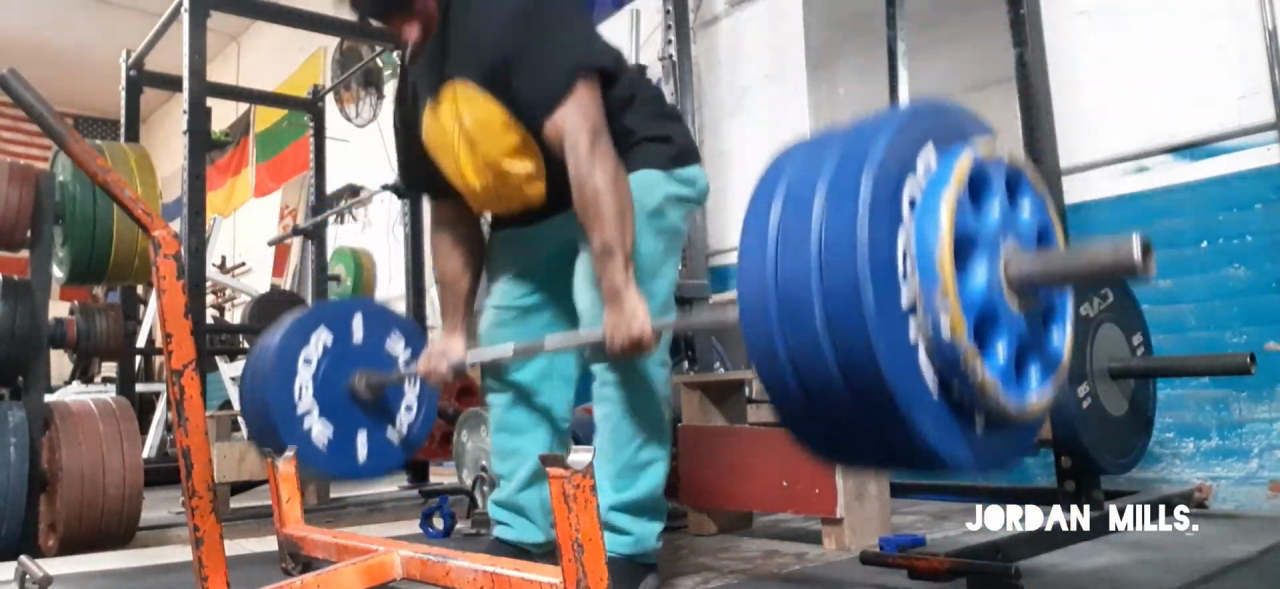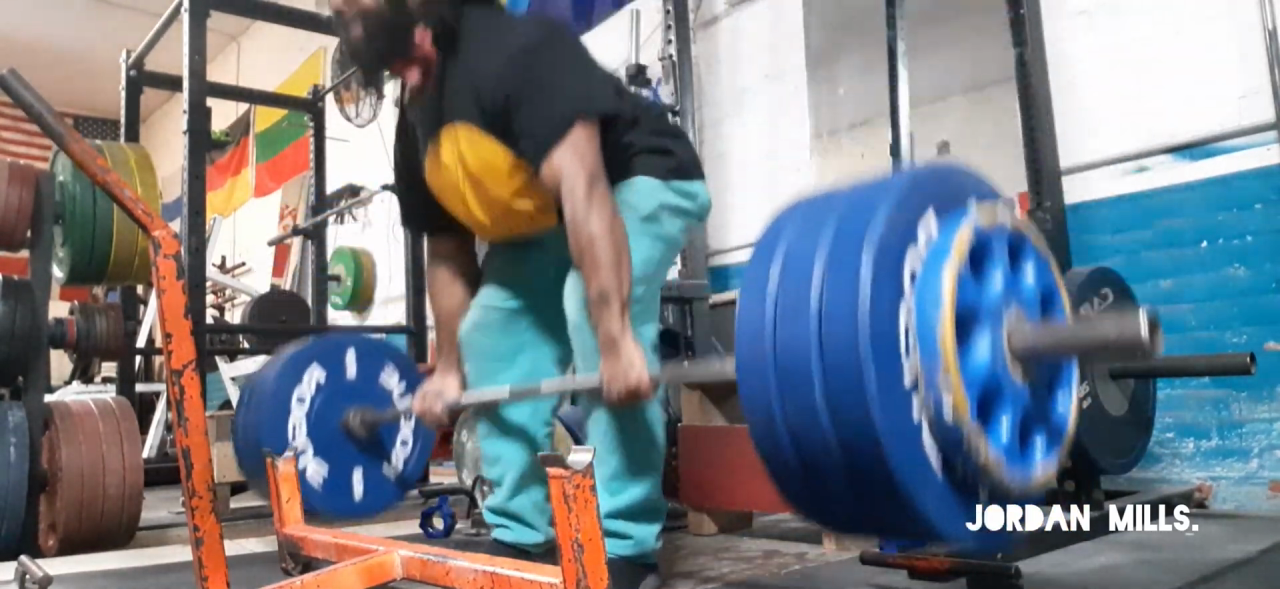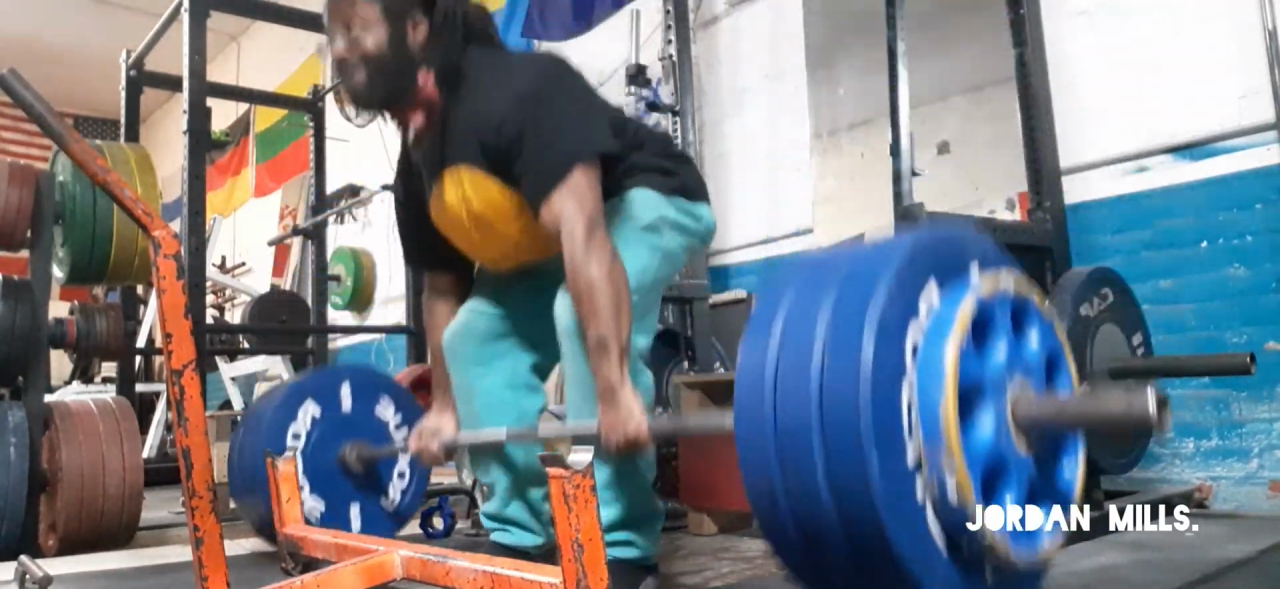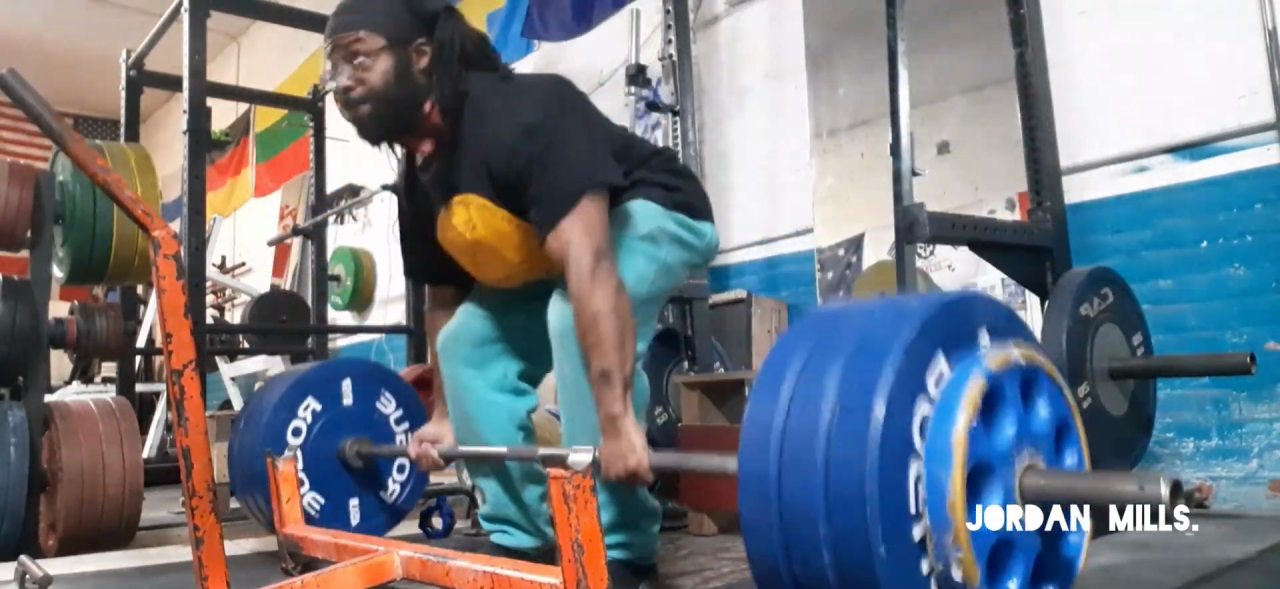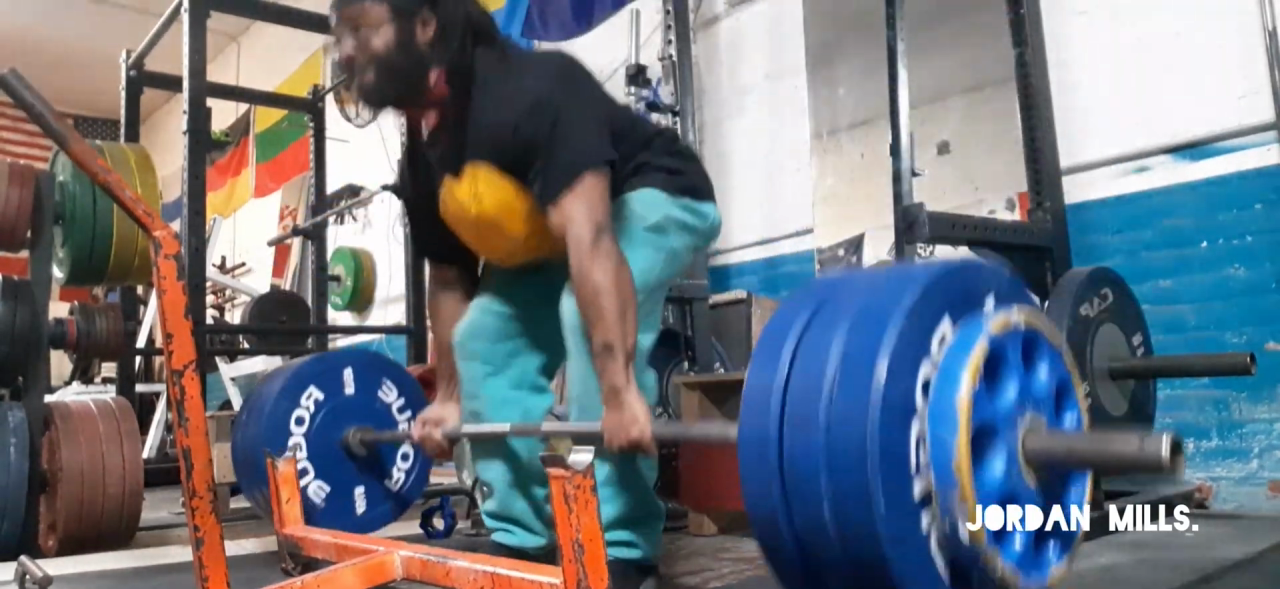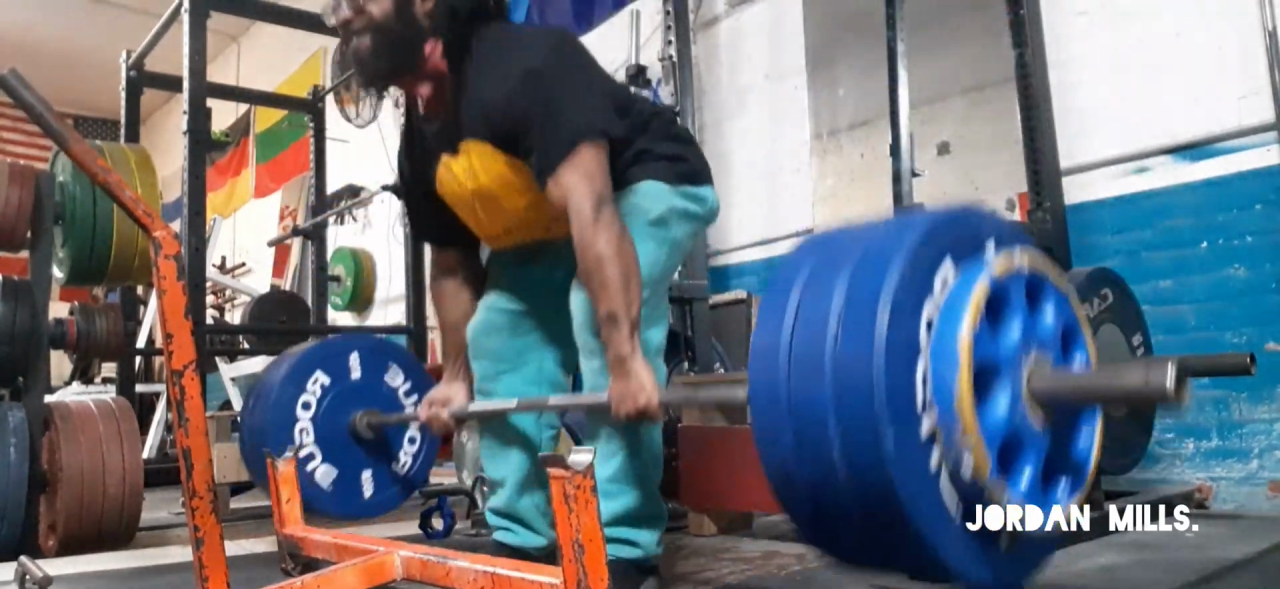
dt=0.1s
person 1, frame 1
right shoulder: (415, 87)
left elbow: (586, 146)
right elbow: (451, 218)
left wrist: (618, 290)
right wrist: (454, 331)
left hip: (635, 171)
left knee: (619, 348)
right knee: (513, 360)
right ankle: (523, 533)
person 1, frame 2
left shoulder: (513, 56)
right shoulder: (414, 122)
left elbow: (583, 194)
right elbow: (448, 255)
left wrist: (616, 340)
right wrist: (447, 369)
left hip: (643, 183)
left knee: (595, 320)
right knee: (491, 338)
right ankle: (522, 535)
person 1, frame 3
left shoulder: (518, 94)
right shoulder: (421, 159)
left elbow: (585, 237)
right elbow: (444, 286)
left wrist: (615, 392)
right wrist: (444, 406)
left hip: (648, 199)
left knee: (585, 321)
right knee: (475, 343)
right ankle: (519, 537)
person 1, frame 4
left shoulder: (525, 119)
right shoulder: (422, 182)
left elbow: (590, 270)
right elbow: (443, 299)
left wrist: (616, 421)
right wrist: (442, 416)
left hip: (652, 210)
left knee: (580, 326)
right knee: (466, 343)
right ankle: (518, 540)
person 1, frame 5
left shoulder: (529, 95)
right shoulder: (422, 158)
left elbow: (589, 243)
right elbow: (450, 280)
left wrist: (618, 395)
right wrist: (449, 397)
left hip: (653, 199)
left knee: (591, 322)
right knee: (483, 342)
right ankle: (521, 539)
person 1, frame 6
left shoulder: (523, 65)
right shoulder: (421, 137)
left elbow: (593, 211)
right elbow: (452, 260)
left wrist: (626, 359)
right wrist: (456, 377)
left hip: (646, 183)
left knee: (603, 330)
right knee: (498, 341)
right ankle: (522, 538)
